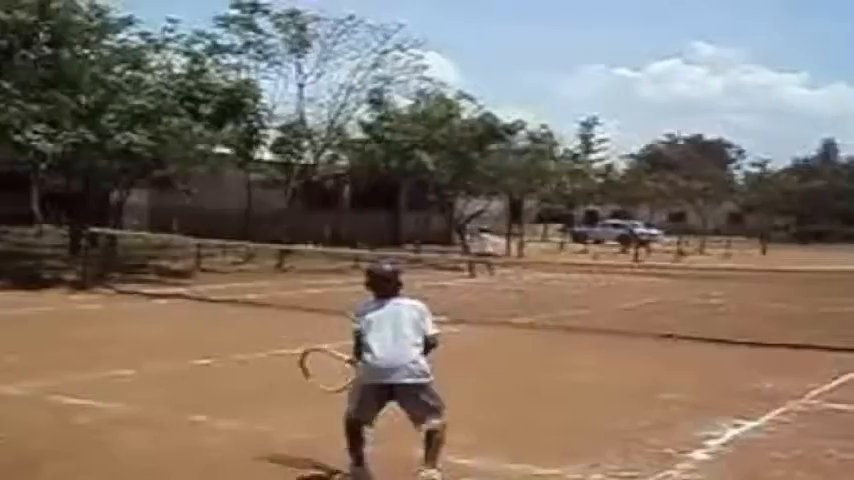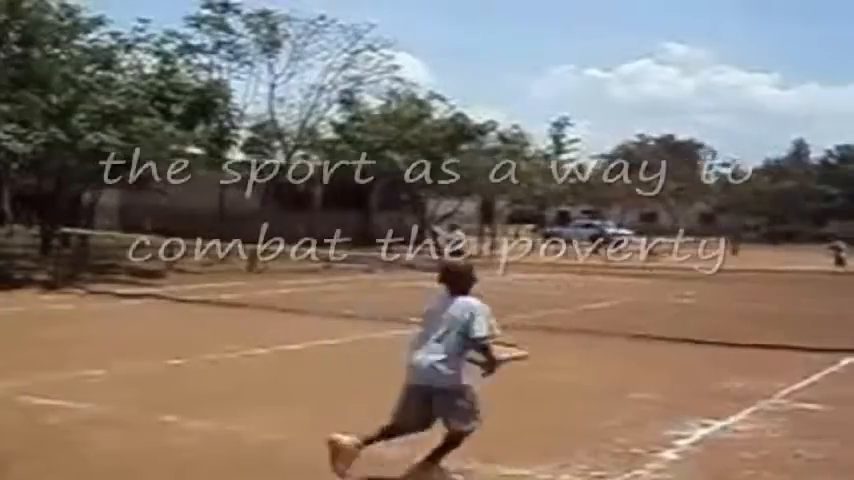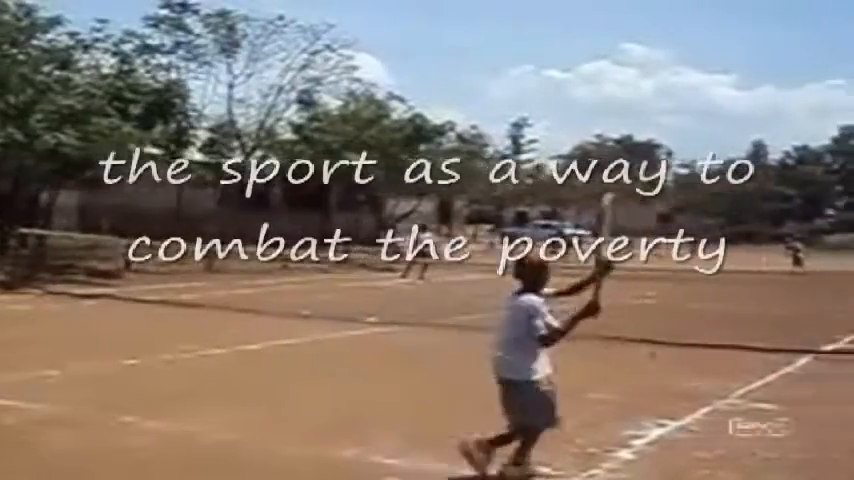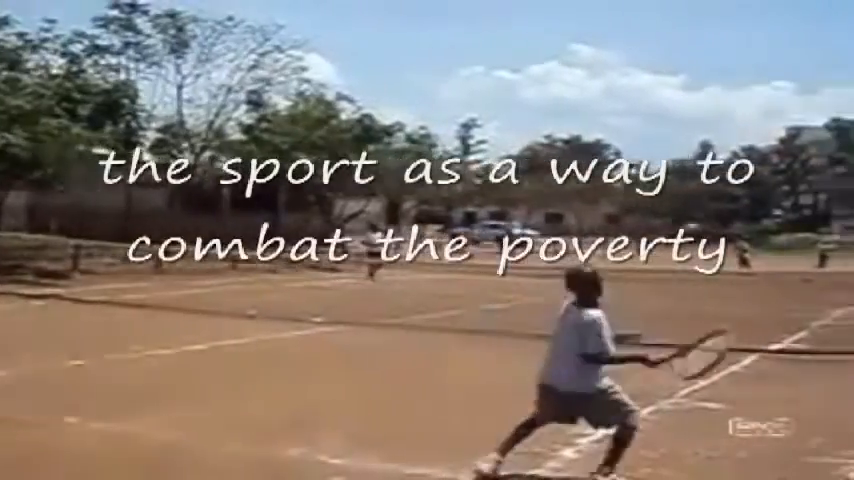
dt=0.4s
person 1, frame 1
left shoulder: (363, 311)
right shoulder: (417, 307)
left elbow: (358, 349)
right elbow: (431, 342)
left hip: (374, 371)
right hip: (413, 371)
left knee: (354, 418)
right knee: (436, 423)
person 1, frame 2
left shoulder: (438, 302)
right shoulder: (476, 307)
right elbow: (480, 343)
right wrist: (492, 361)
left hip: (418, 371)
right hip: (446, 375)
left knee: (414, 424)
right knee: (466, 426)
left ankle: (353, 444)
person 1, frame 3
left shoulder: (522, 297)
right shoulder: (533, 304)
left elbow: (564, 292)
right elbow: (547, 339)
left wrist: (595, 277)
right wrist: (582, 314)
left hip: (512, 369)
right hip: (521, 373)
left knee: (541, 418)
right knee: (541, 422)
right ankle: (483, 446)
person 1, frame 4
left shoulder: (569, 308)
right shoulder: (595, 318)
right elbow: (595, 356)
right wrist: (638, 358)
left hip: (552, 381)
right hip: (587, 386)
left knee: (538, 419)
right knee: (629, 421)
left ankle: (496, 458)
